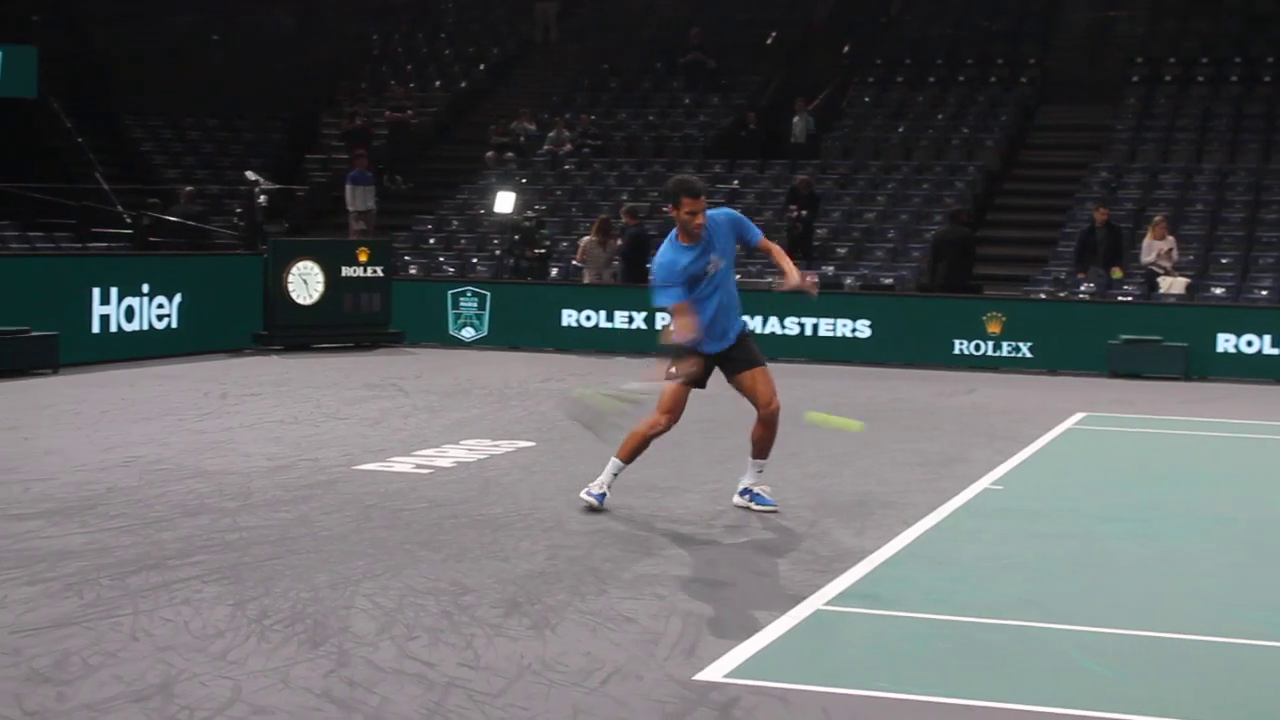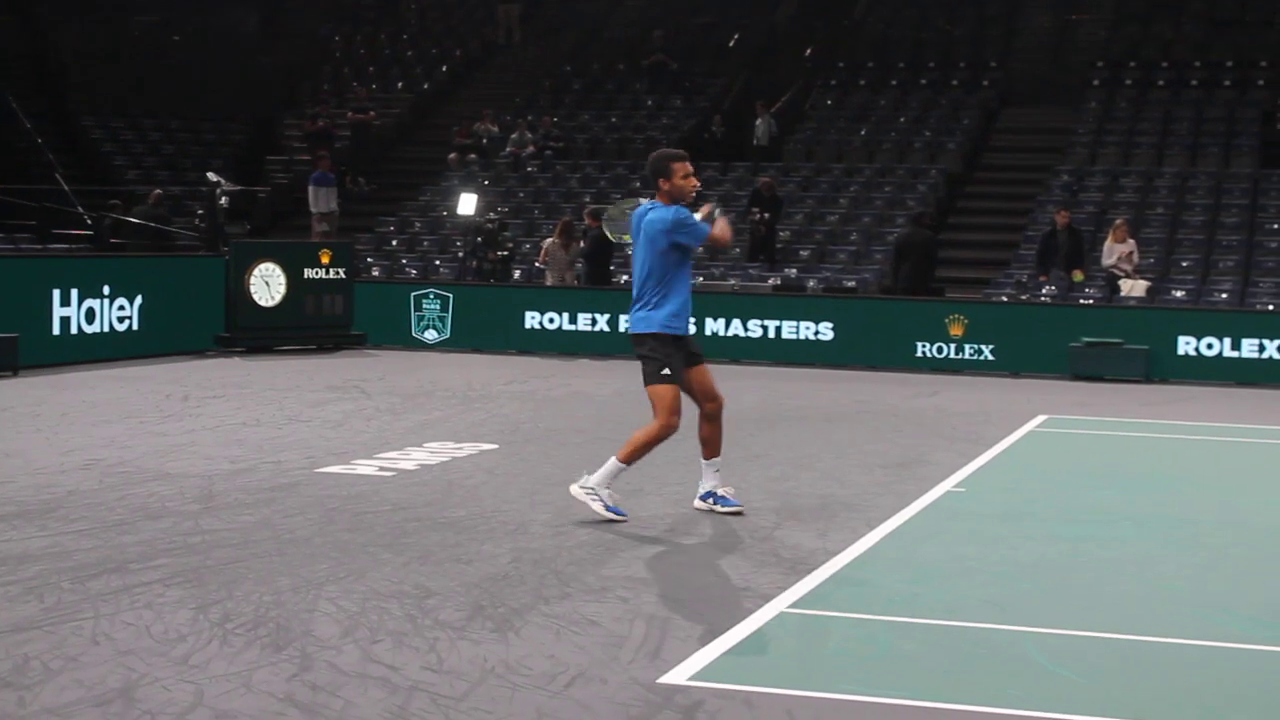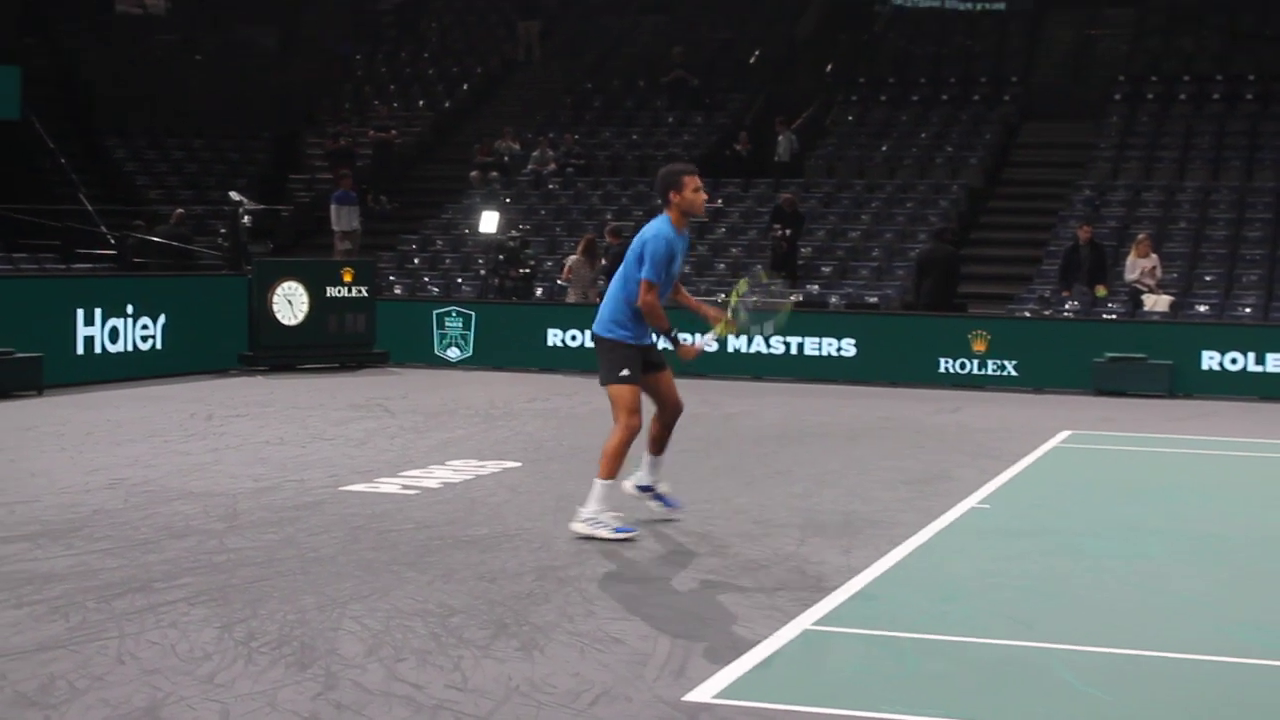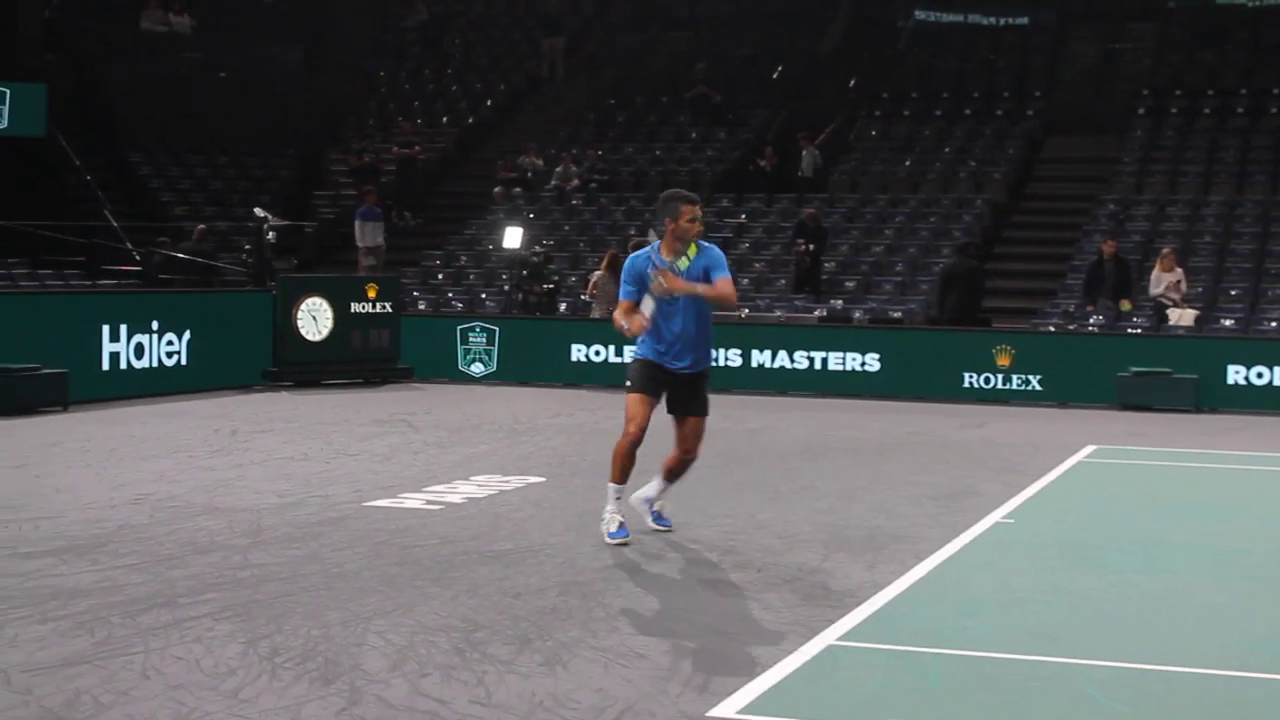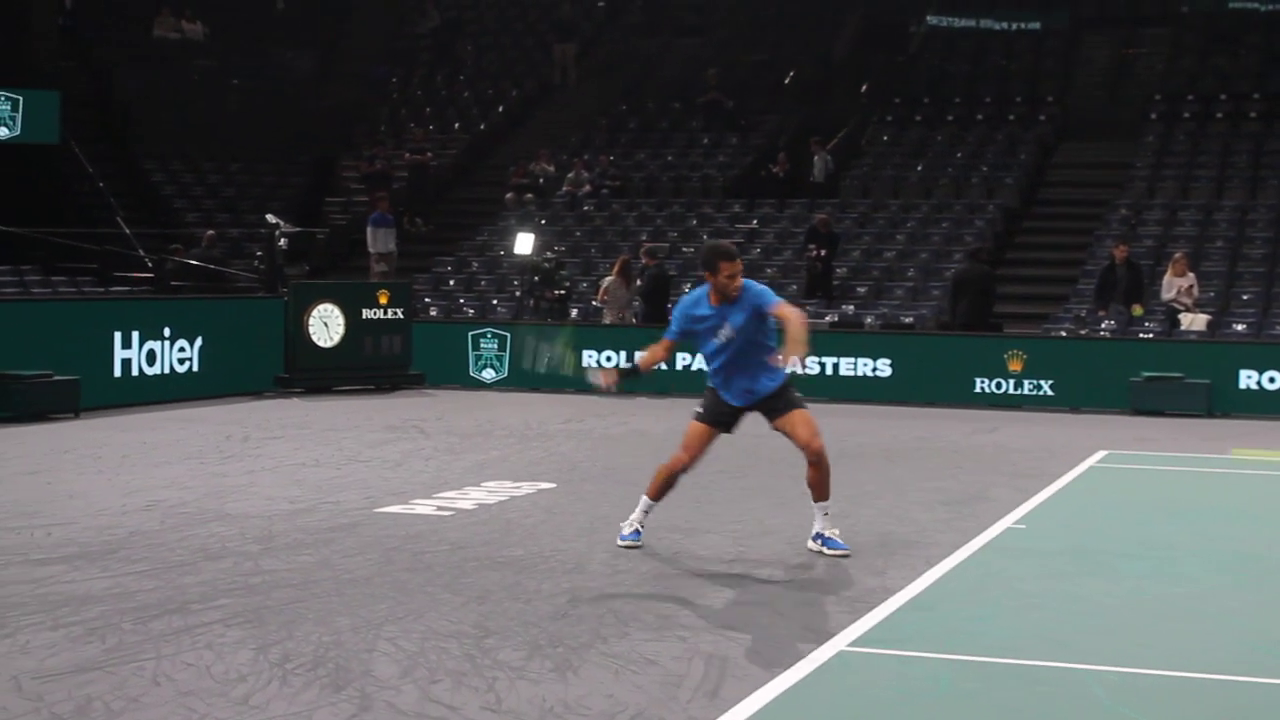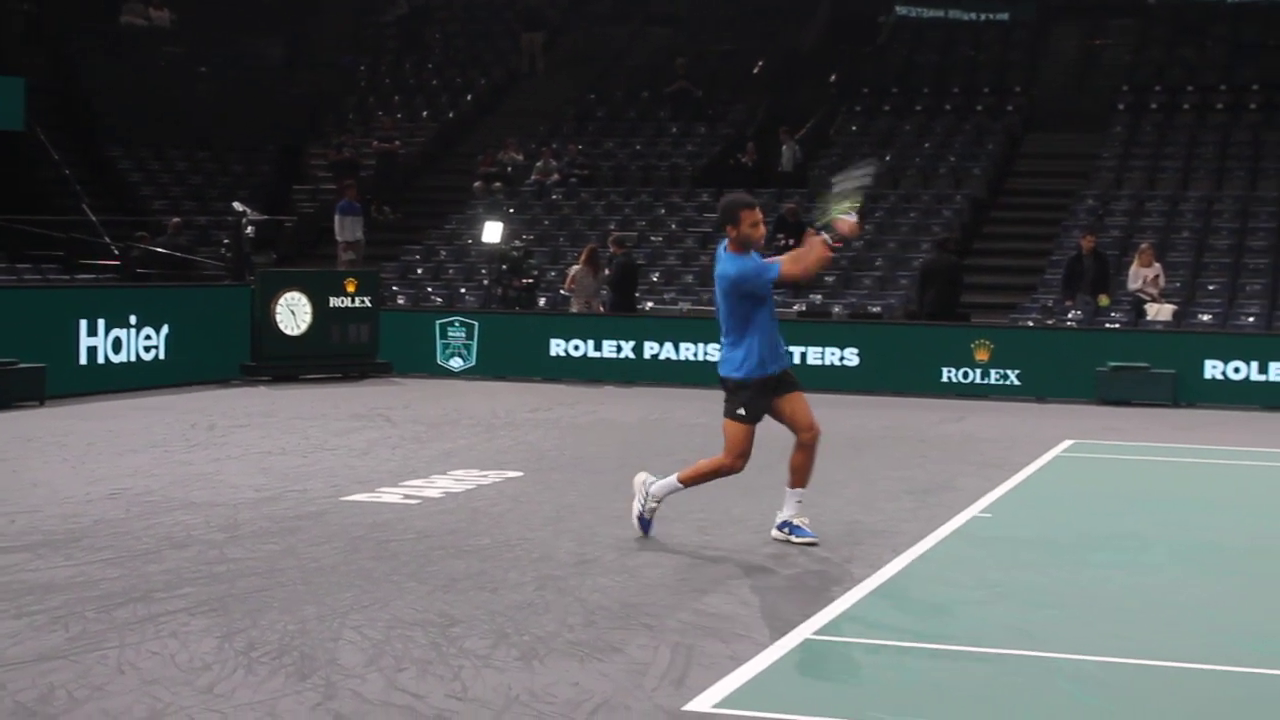
dt=0.4s
person 1, frame 1
left shoulder: (725, 219)
right shoulder: (666, 263)
left elbow: (768, 246)
right elbow: (683, 319)
left wrist: (792, 273)
right wrist: (684, 358)
left hip: (734, 335)
right hip: (697, 343)
left knee: (769, 408)
right knee: (662, 419)
left ankle: (749, 486)
right ankle: (603, 482)
person 1, frame 2
left shoulder: (646, 212)
right shoulder: (674, 218)
right elbow: (723, 238)
left wrist: (699, 220)
right wrist: (717, 222)
left hip: (669, 328)
right hip: (658, 330)
left knee: (712, 403)
right knee: (666, 422)
left ankle: (710, 490)
right ankle: (593, 486)
person 1, frame 3
left shoulder: (681, 234)
right shoulder: (660, 237)
right elbow: (647, 298)
left wrist: (710, 312)
right wrist: (677, 343)
left hip: (639, 336)
right hip: (618, 334)
left knee: (671, 407)
right knee: (628, 422)
left ankle: (645, 482)
right ankle: (591, 513)
person 1, frame 4
left shoulder: (708, 254)
right shoulder: (638, 260)
left elbow: (729, 297)
right elbow: (623, 311)
left wrist: (687, 286)
right wrist: (627, 323)
left hip: (693, 365)
right hip: (650, 358)
left knee: (687, 452)
right knee: (632, 433)
left ankle: (650, 496)
right ankle: (613, 513)
person 1, frame 5
left shoulder: (753, 293)
right shoulder: (688, 309)
left elbow: (793, 315)
right elbow: (663, 349)
left wrist: (795, 347)
right wrist: (623, 373)
left hip: (771, 386)
right hip: (723, 391)
left knee: (815, 450)
right knee: (682, 460)
left ankle: (822, 530)
right ankle: (636, 519)
person 1, frame 6
left shoulder: (739, 251)
right shoulder: (737, 270)
left elbow: (781, 266)
right elbow: (801, 272)
left wrist: (811, 246)
right wrist: (819, 246)
left hip: (772, 365)
right hip: (744, 373)
left knee: (809, 434)
right knee: (734, 461)
left ankle: (788, 519)
right ankle: (654, 490)
